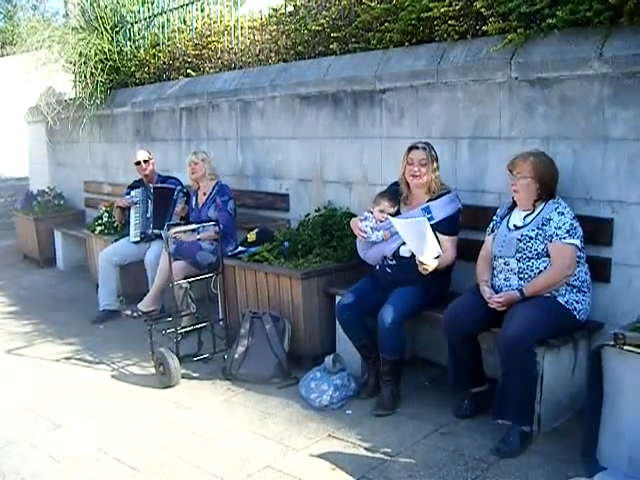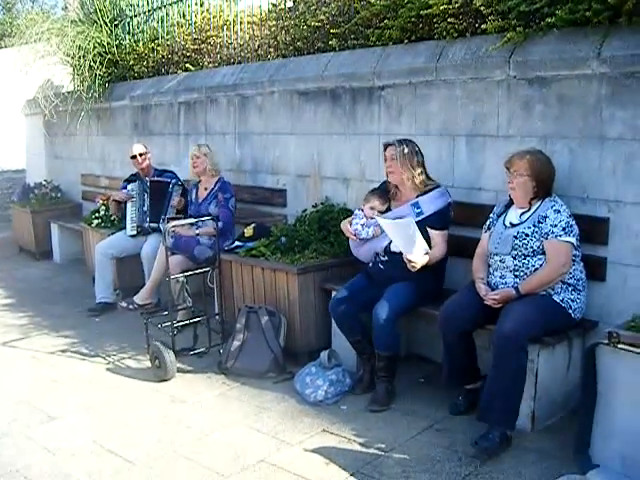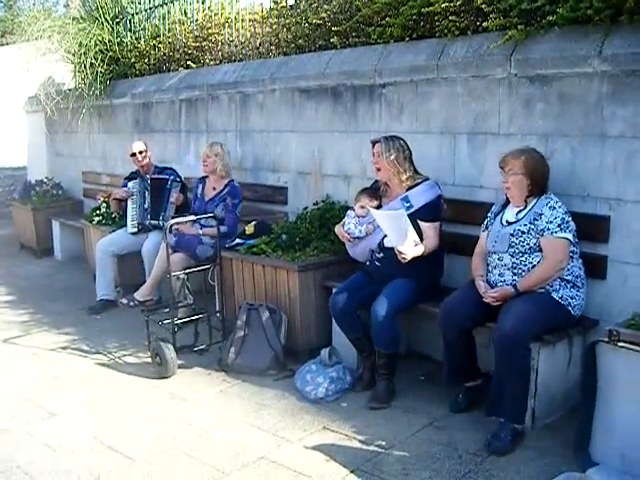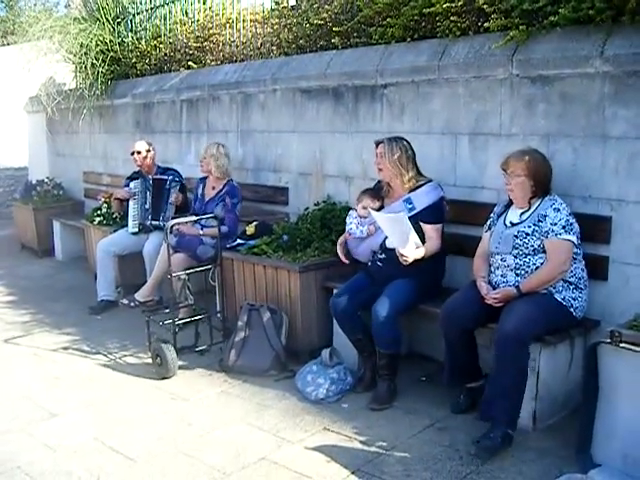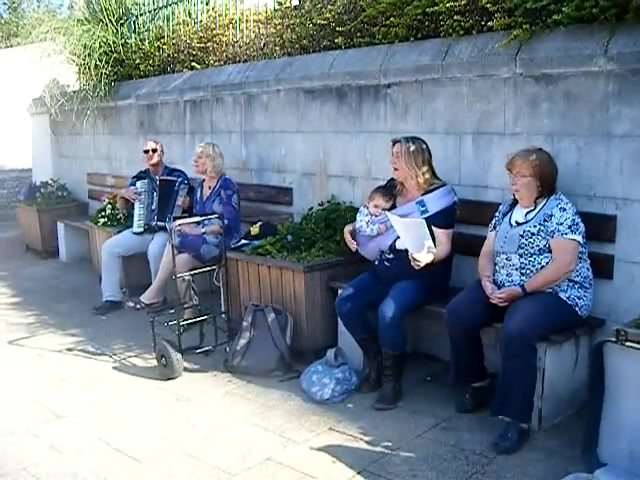
dt=0.5s
person 1, frame 1
left shoulder: (558, 215)
right shoulder: (504, 212)
left elbow: (563, 270)
right elbow: (485, 256)
left wrist: (519, 294)
right wrist: (485, 286)
left hip: (553, 298)
right hip: (501, 294)
left knee: (514, 336)
right knee: (455, 318)
left ankle: (521, 425)
right ankle: (477, 388)
person 1, frame 2
left shoulder: (554, 212)
right shoulder: (501, 209)
left elbow: (559, 266)
right elbow: (481, 253)
left wrist: (515, 291)
right wrist: (481, 282)
left hip: (548, 296)
right hip: (496, 290)
left knee: (508, 333)
right knee: (451, 314)
left ankle: (501, 426)
right ankle: (471, 384)
person 1, frame 3
left shoulder: (550, 209)
right shoulder: (499, 209)
left elbow: (555, 263)
right elbow: (480, 252)
left wrist: (514, 290)
right wrist: (480, 281)
left hip: (547, 293)
right hip: (496, 289)
left knee: (509, 331)
right knee: (451, 312)
left ankle: (513, 421)
right ankle: (472, 382)
person 1, frame 4
left shoulder: (554, 211)
right shoulder: (501, 210)
left elbow: (559, 265)
right elbow: (482, 252)
left wrist: (516, 291)
right wrist: (482, 281)
left hip: (550, 294)
right hip: (498, 289)
left knee: (511, 332)
right knee: (453, 312)
left ankle: (502, 424)
right ankle: (473, 382)
person 1, frame 5
left shoulder: (560, 210)
right shoulder: (506, 209)
left elbow: (564, 265)
right elbow: (487, 252)
left wrist: (521, 290)
right wrist: (487, 281)
left hip: (554, 294)
right hip: (503, 288)
left knee: (516, 331)
right knee: (457, 312)
left ankle: (518, 419)
right ankle: (478, 382)
person 2, frame 1
left shoulder: (444, 204)
right shoulder: (395, 192)
left elbow: (450, 252)
left wrist: (435, 263)
right wrist: (356, 222)
left hip: (421, 281)
right hip: (384, 274)
left knee: (388, 317)
right knee: (345, 309)
left ankle: (390, 386)
right ankle: (374, 369)
person 2, frame 2
left shoulder: (433, 198)
right shoulder: (385, 191)
left elbow: (440, 247)
left wrist: (424, 259)
right wrist: (348, 224)
left hip: (416, 277)
right hip: (379, 272)
left knee: (383, 313)
right knee: (339, 305)
left ankle: (385, 382)
right ankle: (369, 365)
person 2, frame 3
left shoulder: (423, 192)
right shoulder: (378, 189)
left elbow: (432, 240)
left wrist: (415, 251)
right wrist: (341, 227)
left hip: (414, 273)
right hip: (377, 269)
left knee: (381, 311)
right knee: (338, 302)
left ankle: (385, 379)
right ankle: (368, 362)
person 2, frame 4
left shoulder: (426, 193)
right shoulder: (380, 189)
left elbow: (434, 241)
left wrist: (417, 252)
right wrist: (344, 240)
left hip: (416, 273)
right hip: (379, 269)
left knee: (382, 311)
right knee: (339, 303)
left ankle: (387, 379)
right ankle: (369, 363)
person 2, frame 5
left shoulder: (438, 196)
right shoulder: (392, 188)
left elbow: (444, 245)
left wrist: (428, 257)
right wrist: (351, 228)
left hip: (421, 275)
right hip: (385, 269)
left knee: (388, 312)
right knee: (345, 303)
left ankle: (392, 380)
right ankle: (374, 363)
person 3, frame 1
left shoulder: (171, 183)
right shoulder: (134, 188)
right elbow: (120, 219)
left wrist: (184, 211)
right wrist: (118, 205)
left knee: (152, 258)
right knee: (105, 256)
right ankle: (109, 307)
person 3, frame 2
left shoulder: (168, 177)
right shoulder: (130, 182)
right elbow: (116, 212)
right wrist: (114, 198)
left hip: (160, 230)
left knee: (148, 252)
right knee: (102, 249)
right ankle: (106, 299)
person 3, frame 3
left shoulder: (168, 174)
right shoulder: (130, 180)
left elbow: (185, 201)
right elbow: (116, 209)
left wrist: (180, 200)
right wrist: (114, 196)
left hip: (161, 227)
left knee: (149, 249)
right knee: (103, 246)
right ankle: (107, 296)
person 3, frame 4
left shoulder: (170, 175)
right shoulder: (133, 179)
left elbow: (185, 203)
right elbow: (118, 209)
left wrist: (179, 200)
right wrist: (116, 195)
left hip: (163, 228)
left knee: (150, 250)
right knee: (104, 246)
right ankle: (108, 297)
person 3, frame 5
left shoulder: (177, 176)
right shoulder: (139, 179)
left elbow: (192, 203)
right elbow: (122, 207)
left wrist: (186, 203)
right wrist: (122, 194)
left hip: (167, 229)
left knee: (155, 250)
right knee: (109, 247)
right ankle: (112, 298)
person 4, frame 1
left shoulder: (222, 190)
right shoulder: (194, 195)
left elbow: (225, 228)
right elbow: (192, 226)
left wrist: (195, 237)
right wrist: (184, 235)
left hip: (219, 248)
right hip: (198, 247)
left knee: (169, 250)
right knee: (177, 267)
left ankle: (151, 301)
person 4, frame 2
left shoulder: (223, 186)
right shoulder: (194, 188)
left elbow: (225, 224)
right elbow: (190, 219)
left wrist: (194, 231)
right wrist: (183, 228)
left hip: (216, 243)
right hip: (196, 240)
left knee: (168, 243)
right knee: (174, 261)
left ankle: (147, 294)
person 4, frame 3
left shoulder: (232, 189)
right shoulder: (201, 183)
left elbow: (230, 229)
right elbow: (193, 214)
left wrist: (198, 231)
right wrist: (185, 225)
left hip: (216, 242)
right hip: (195, 237)
left knee: (170, 242)
right knee: (175, 259)
left ankle: (147, 291)
person 4, frame 4
left shoulder: (230, 189)
right shoulder: (201, 183)
left elbow: (230, 229)
left wrist: (198, 231)
right wrist: (187, 226)
left hip: (217, 242)
right hip: (197, 237)
left knee: (171, 242)
right knee: (177, 259)
left ankle: (148, 291)
person 4, frame 5
left shoulder: (225, 184)
right shoulder: (200, 186)
left elbow: (230, 223)
left wrist: (200, 230)
right wrist: (189, 227)
left hip: (222, 241)
right hip: (202, 239)
left knee: (174, 243)
right knee: (181, 260)
left ankle: (154, 293)
right ankle: (188, 309)
